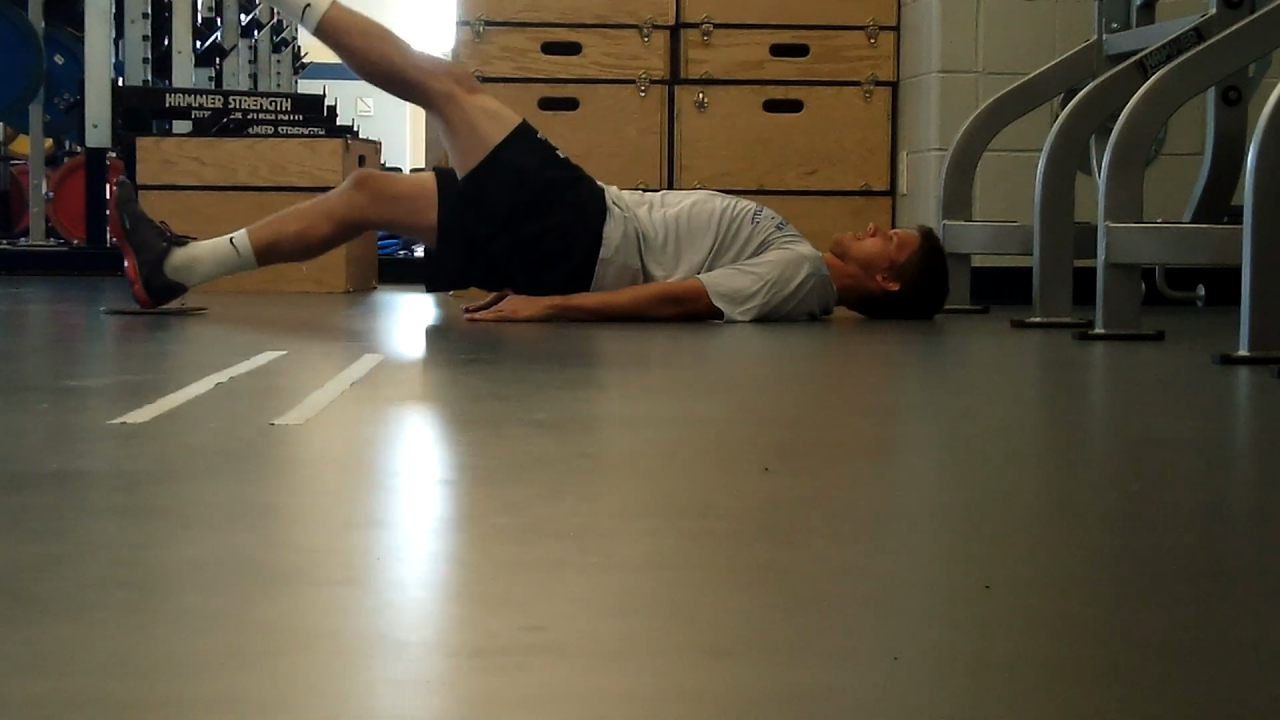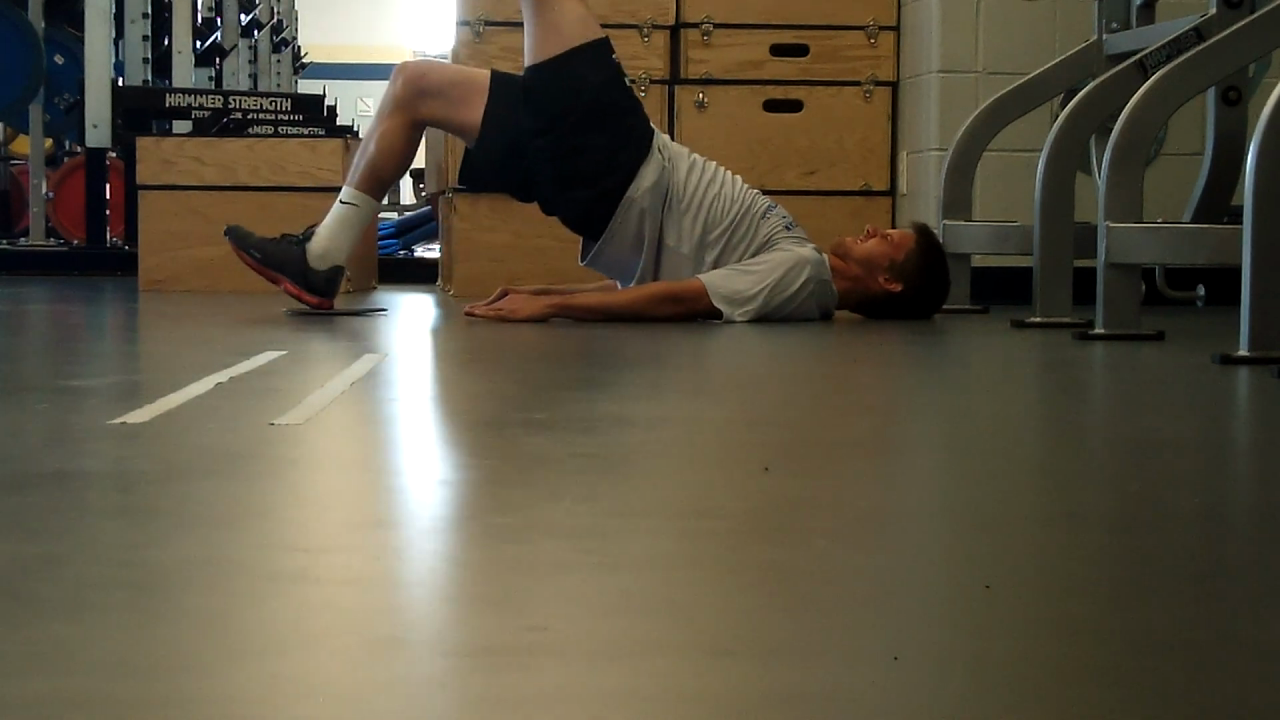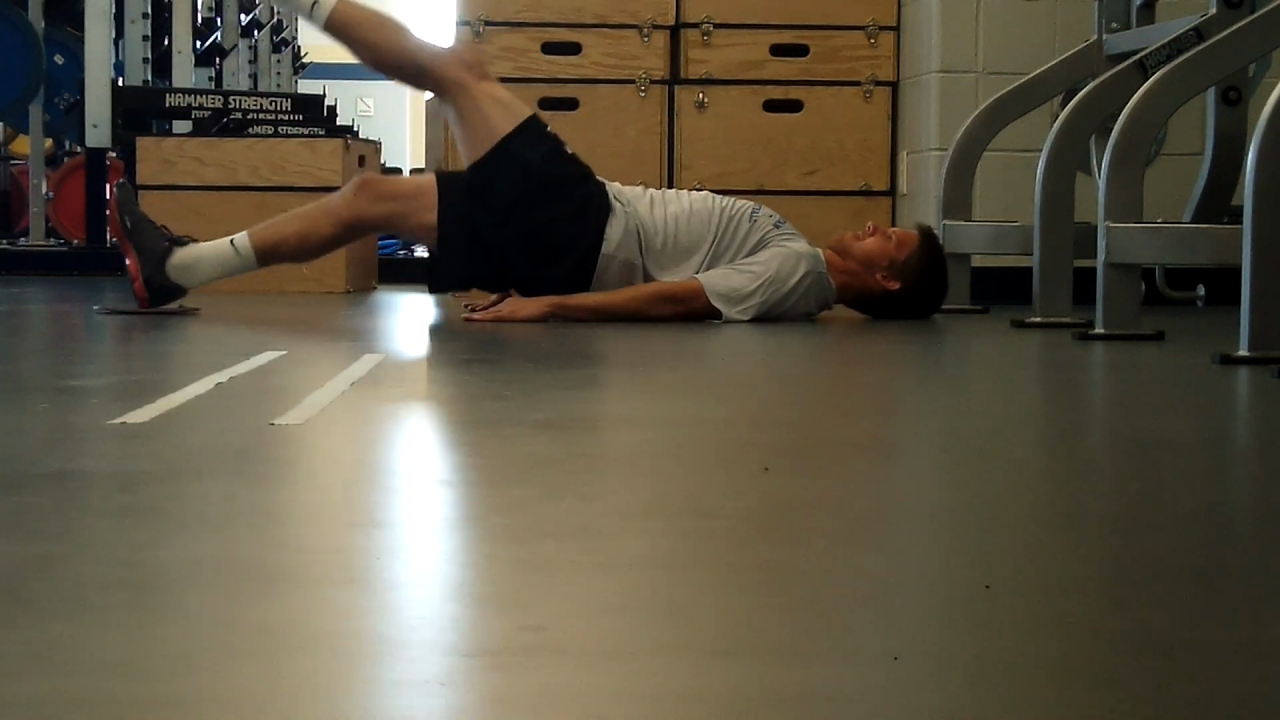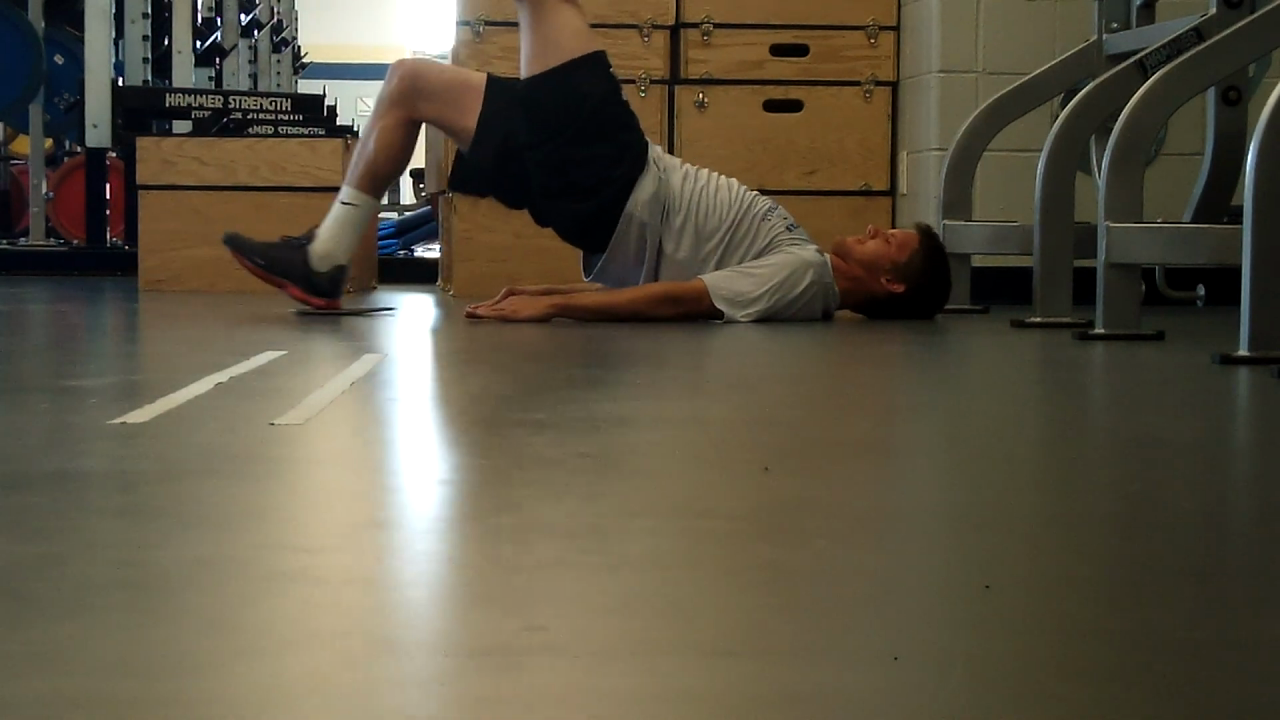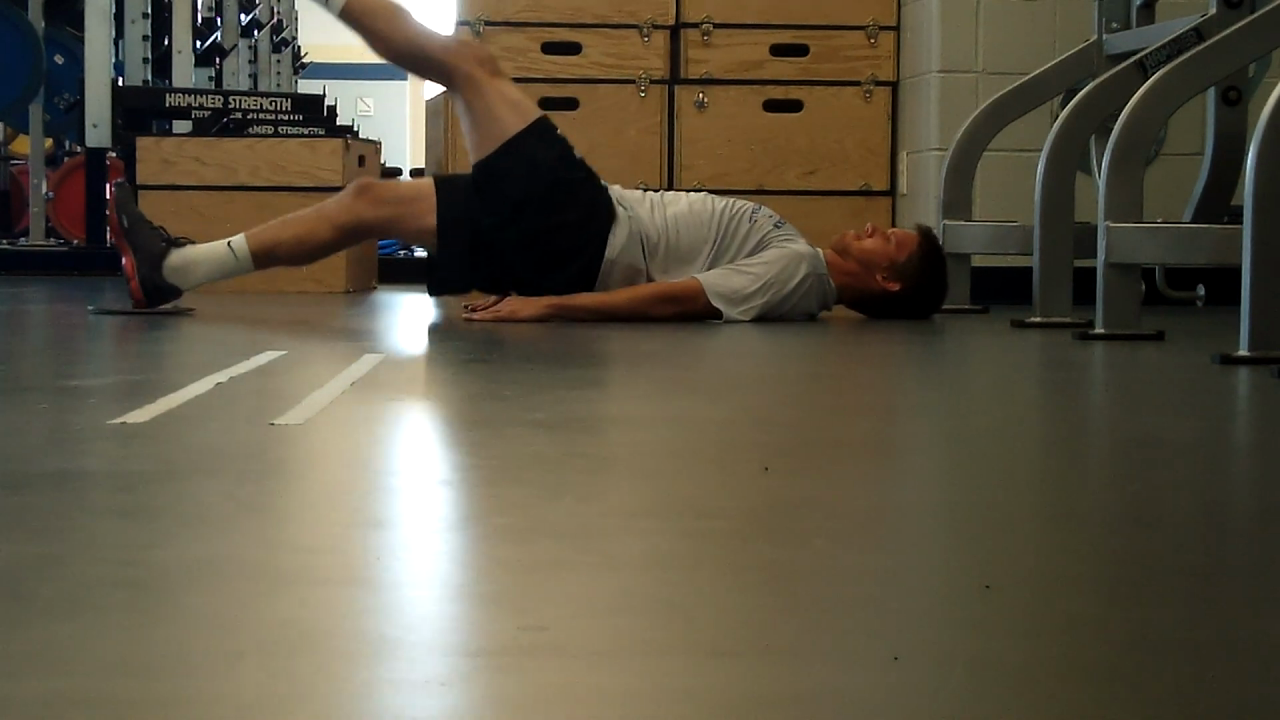
dt=1s
person 1, frame 1
left shoulder: (799, 274)
right shoulder: (793, 267)
left elbow: (677, 299)
left wrist: (547, 305)
left hip: (586, 241)
right hip: (594, 229)
left knee: (448, 83)
right knee: (365, 194)
right ankle: (177, 268)
person 1, frame 2
left shoulder: (802, 275)
right shoulder: (799, 269)
left elbow: (679, 302)
left wrist: (552, 305)
right knee: (416, 85)
right ankle: (324, 257)
person 1, frame 3
left shoulder: (800, 271)
right shoulder: (795, 265)
left elbow: (676, 299)
left wrist: (548, 305)
left hip: (584, 237)
right hip: (591, 222)
left knee: (461, 70)
right knee: (370, 195)
right ankle: (177, 269)
person 1, frame 4
left shoulder: (804, 276)
right shoulder: (803, 268)
left elbow: (681, 301)
left wrist: (554, 306)
right wrist: (554, 290)
right hip: (613, 188)
right knee: (410, 83)
right ankle: (326, 257)
person 1, frame 5
left shoulder: (799, 272)
right shoulder: (794, 265)
left elbow: (674, 299)
left wrist: (547, 306)
left hip: (585, 241)
right hip: (590, 228)
right knee: (369, 201)
right ankle: (173, 270)
